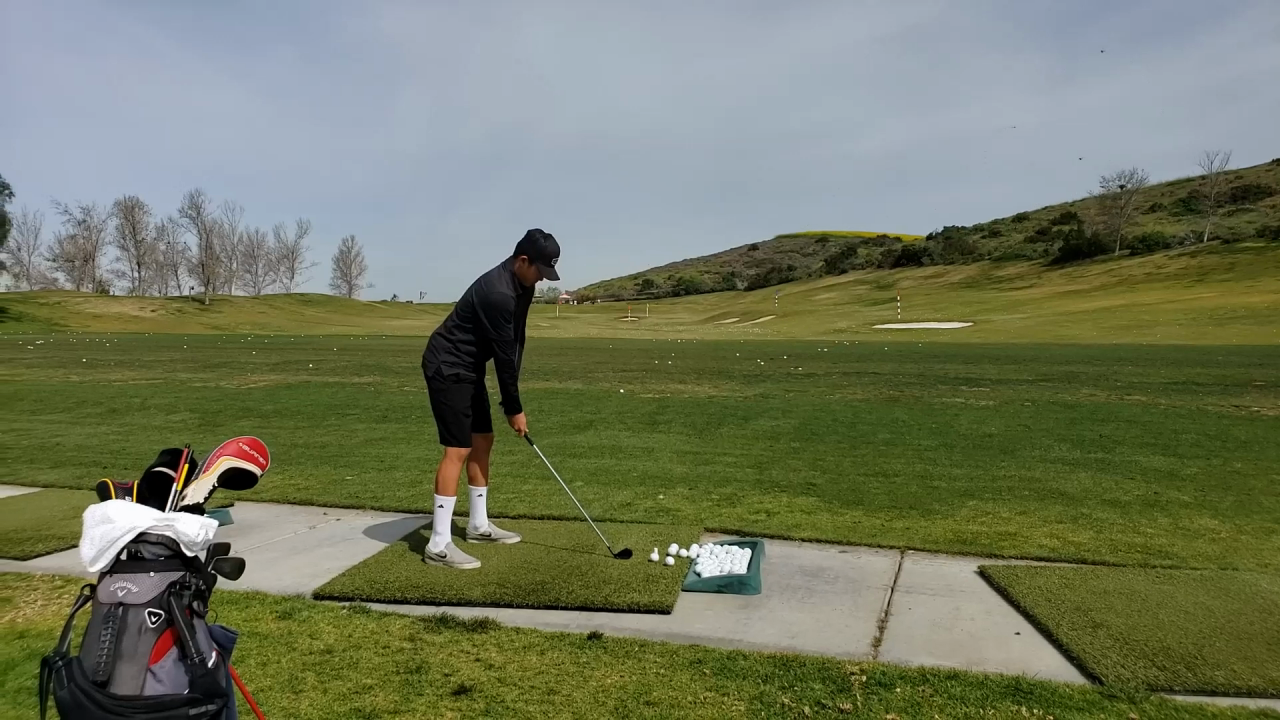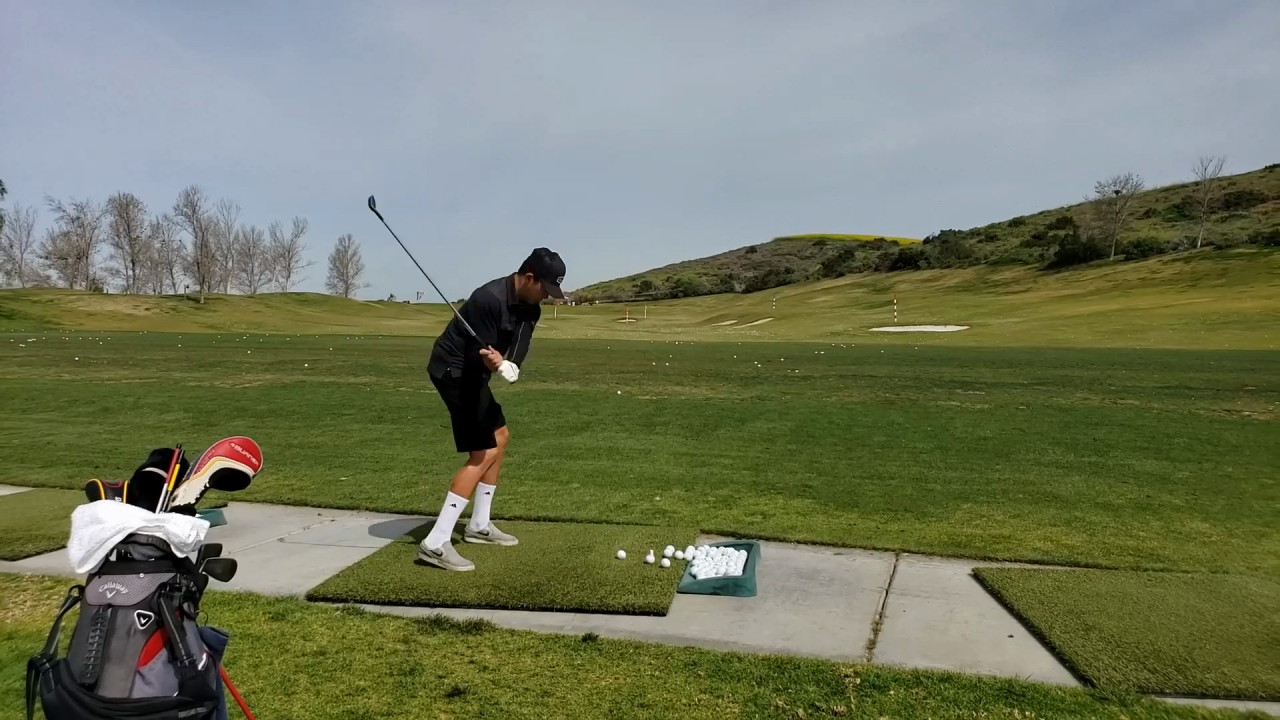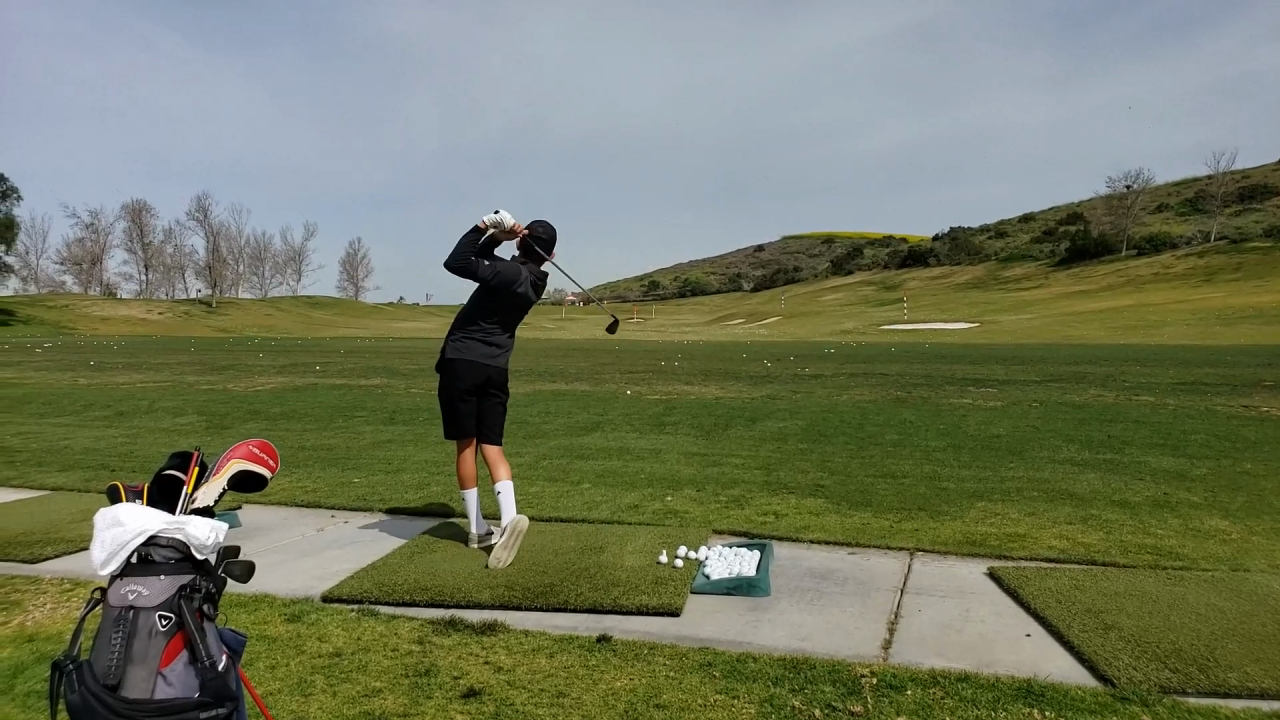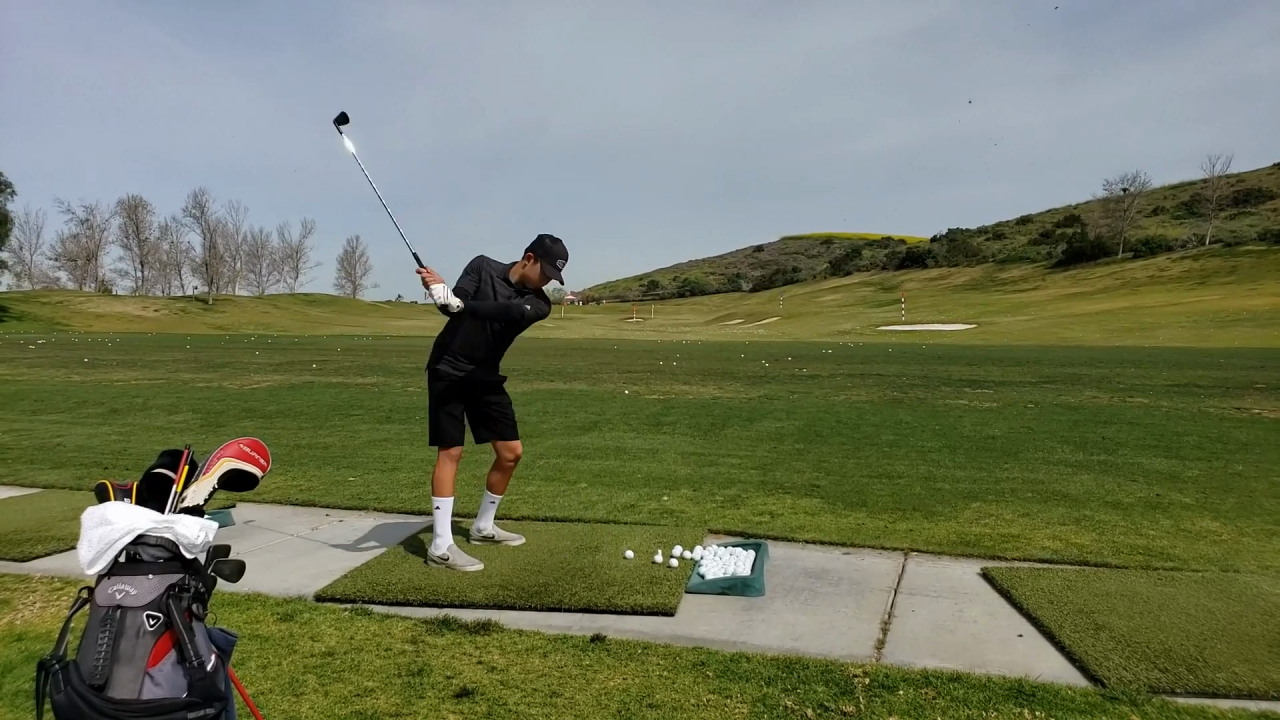
dt=1s
person 1, frame 1
left shoulder: (523, 287)
right shoulder: (497, 293)
left elbow: (517, 343)
right elbow: (503, 354)
left wrist: (511, 401)
right wrist: (514, 408)
left hip: (470, 368)
right hip: (447, 367)
left knee: (482, 441)
right knee: (457, 450)
left ankle: (478, 525)
right ankle: (439, 545)
person 1, frame 2
left shoulder: (531, 309)
right shoulder: (491, 300)
left elbow: (518, 352)
right elbow: (475, 352)
left wrist: (506, 365)
right wrist: (499, 364)
left hip: (467, 374)
right hip: (455, 373)
left knee: (499, 437)
right knee: (482, 455)
left ankle: (479, 523)
right ankle: (435, 544)
person 1, frame 3
left shoulder: (508, 274)
right shoulder: (533, 280)
left hip: (462, 364)
right hip: (494, 369)
left knee: (468, 445)
right knee: (491, 447)
left ankle: (478, 529)
right ankle: (509, 519)
person 1, frame 4
left shoulder: (539, 305)
right shoulder: (483, 266)
left elbow: (503, 311)
right elbow: (451, 303)
left wrist: (456, 301)
right wrist: (441, 291)
left hip: (486, 377)
right hip: (448, 370)
left knee: (511, 452)
right knee: (451, 452)
left ankle: (484, 527)
right ankle: (441, 546)
